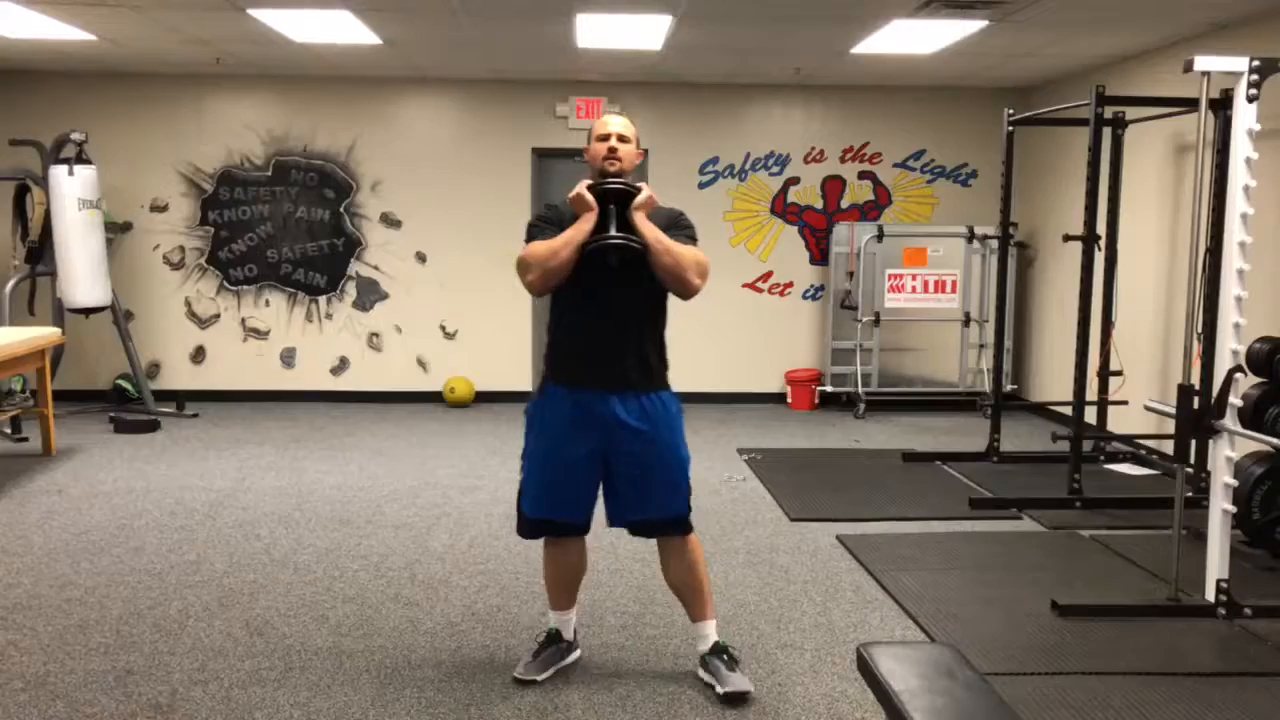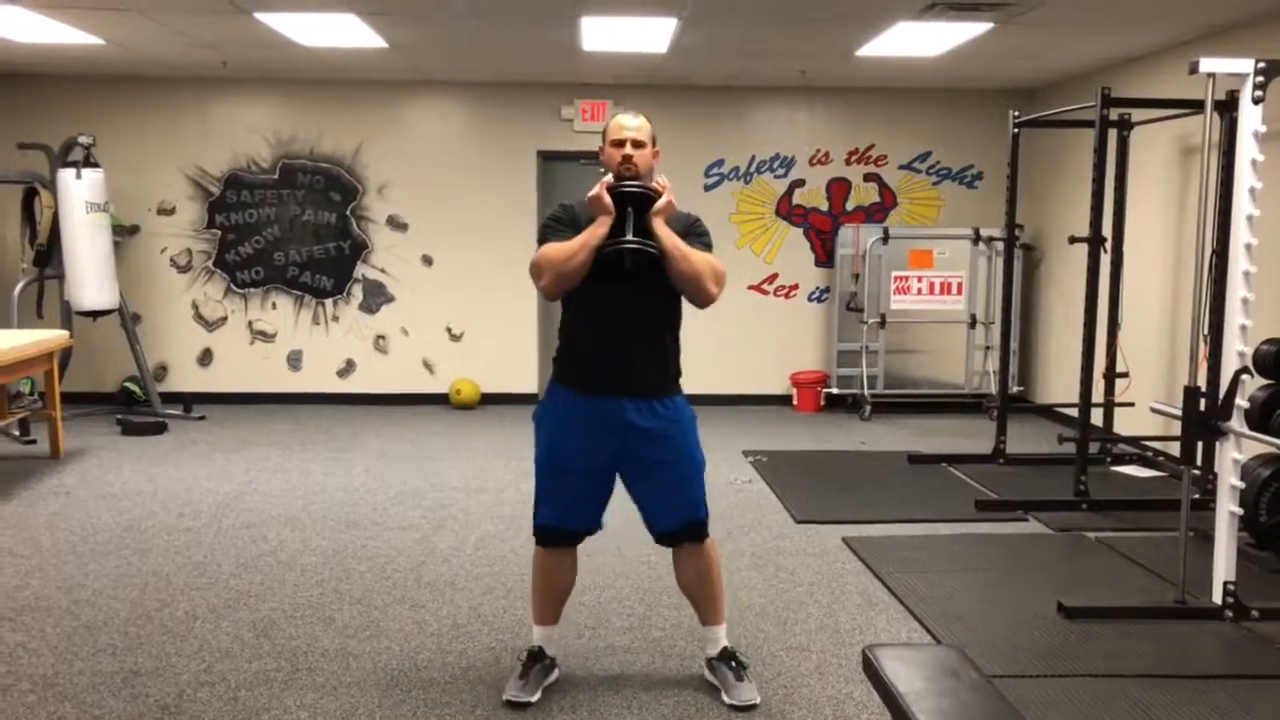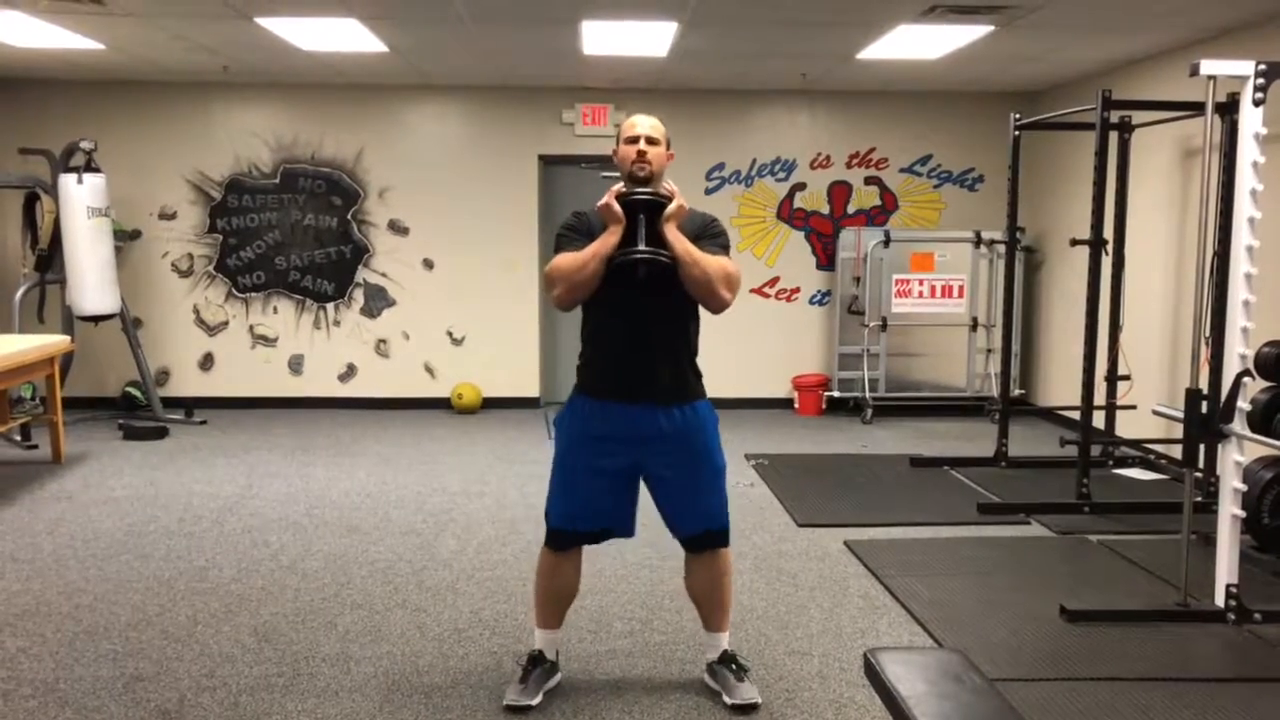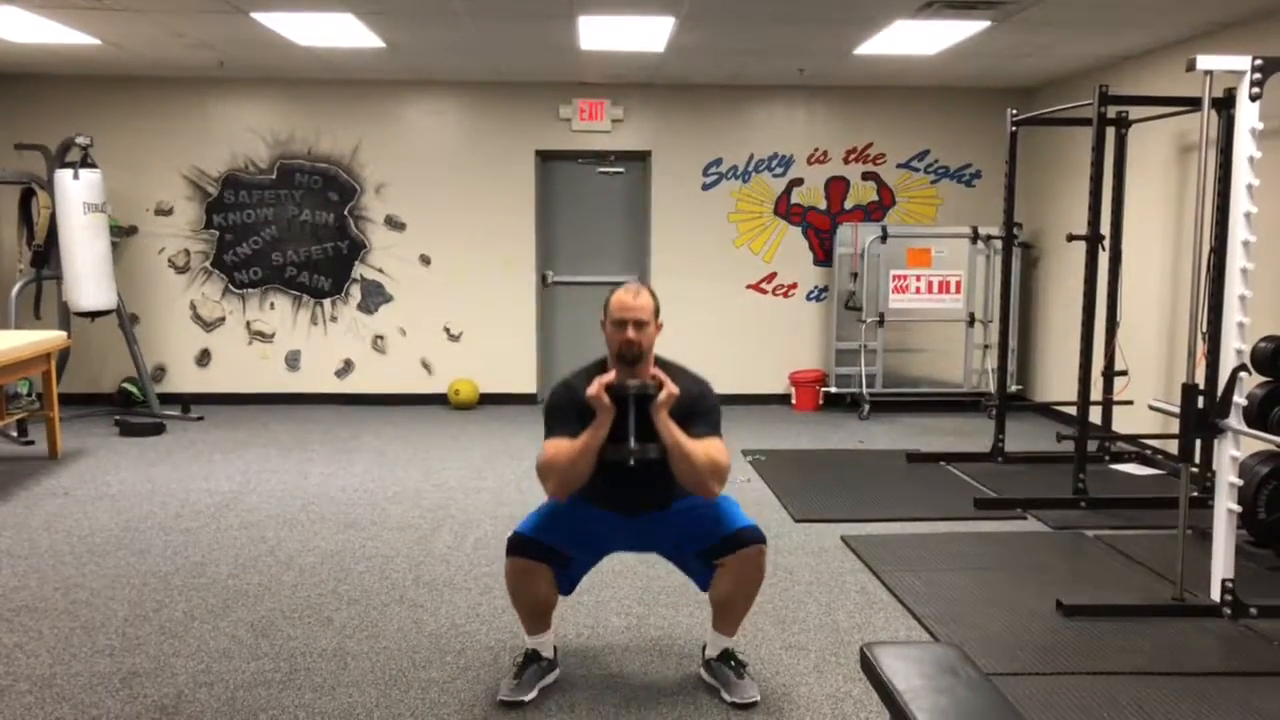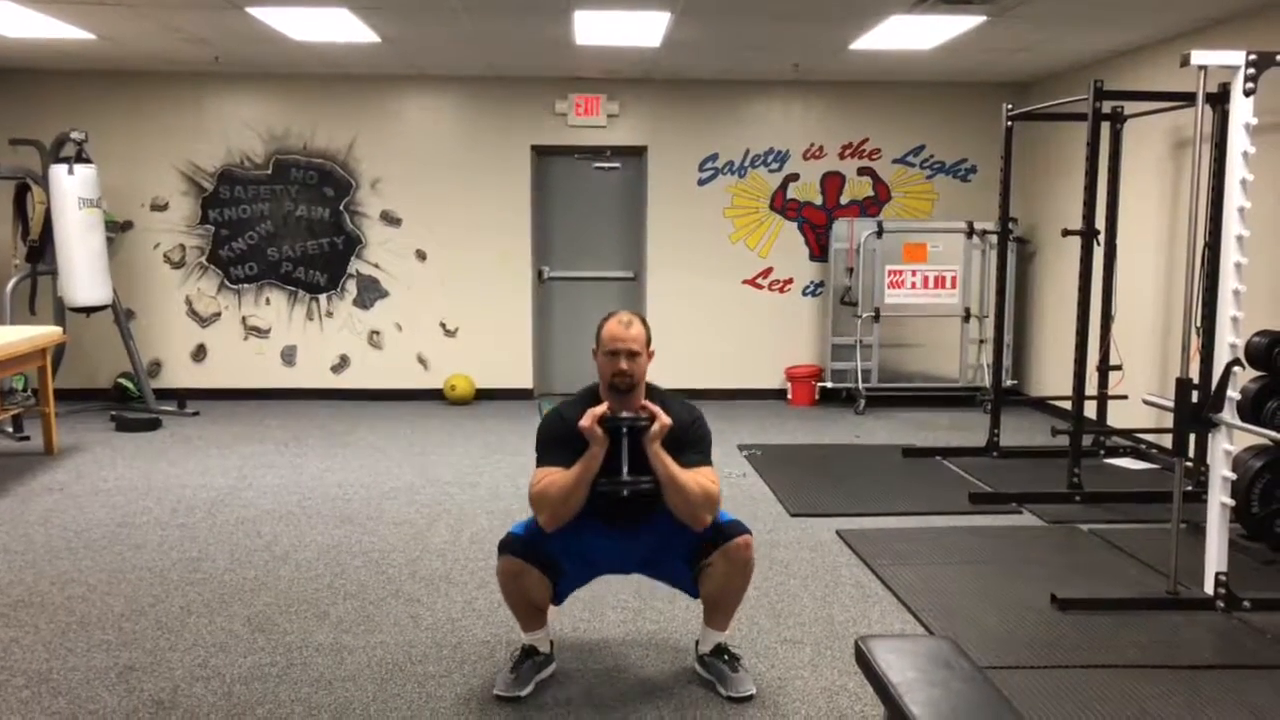
dt=0.7s
person 1, frame 1
left shoulder: (667, 219)
right shoulder: (556, 216)
left elbow: (690, 281)
right elbow: (536, 276)
left wrist: (640, 219)
right wrist: (587, 218)
left hip: (645, 398)
right hip: (566, 397)
left knee: (673, 524)
right knee: (557, 523)
left ankle: (711, 648)
right ankle: (564, 634)
person 1, frame 2
left shoulder: (684, 225)
right shoulder: (569, 217)
left elbow: (707, 291)
right elbow: (549, 280)
left wrist: (658, 224)
right wrist: (602, 221)
left hip: (658, 405)
right hip: (577, 402)
left knee: (690, 530)
right knee: (556, 532)
left ankle: (719, 652)
right ankle: (542, 653)
person 1, frame 3
left shoulder: (700, 225)
right shoulder: (584, 223)
left elbow: (721, 295)
right elbow: (562, 292)
left wrist: (672, 230)
right wrist: (613, 230)
left hip: (680, 411)
right hip: (597, 410)
left knee: (707, 539)
right knee: (564, 536)
left ankle: (719, 656)
right ankle: (544, 656)
person 1, frame 4
left shoulder: (691, 392)
right shoulder: (573, 393)
left elbow: (710, 485)
right elbow: (556, 486)
left wrist: (663, 418)
right wrist: (601, 419)
left hip: (672, 507)
right hip: (593, 509)
left knee: (748, 546)
right knee: (523, 550)
left ankle: (718, 654)
right ankle: (541, 653)
person 1, frame 5
left shoulder: (682, 418)
right shoulder: (565, 420)
left elbow: (701, 515)
right elbow: (548, 517)
left wrist: (655, 449)
right wrist: (595, 450)
left hip: (662, 532)
right hip: (584, 534)
left knee: (736, 545)
right knee: (514, 555)
left ankle: (712, 649)
right ankle: (537, 649)
